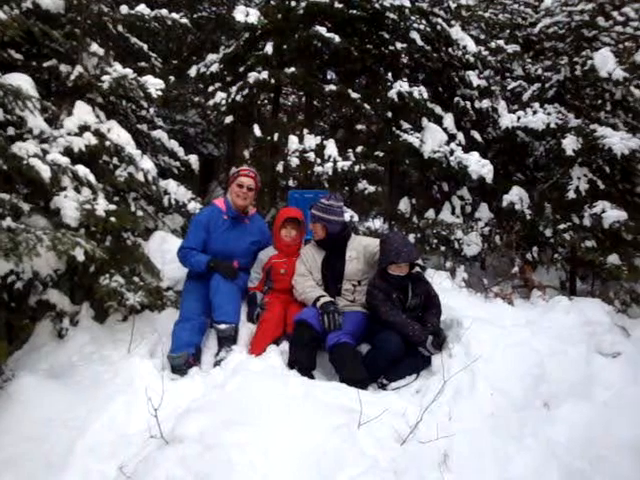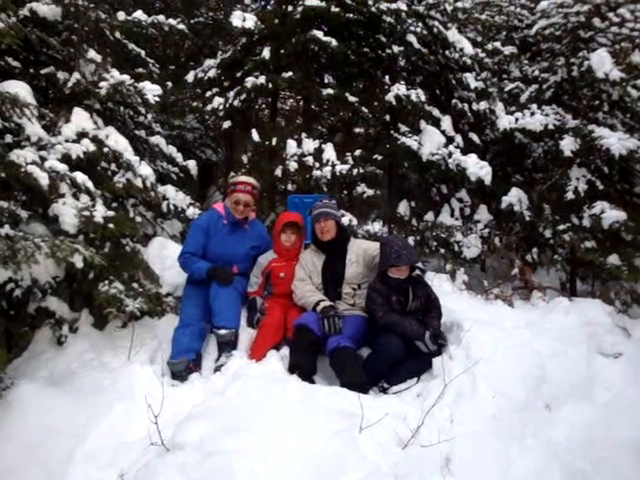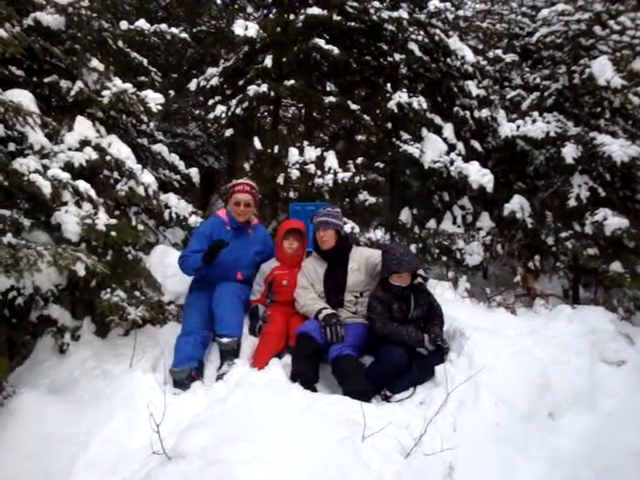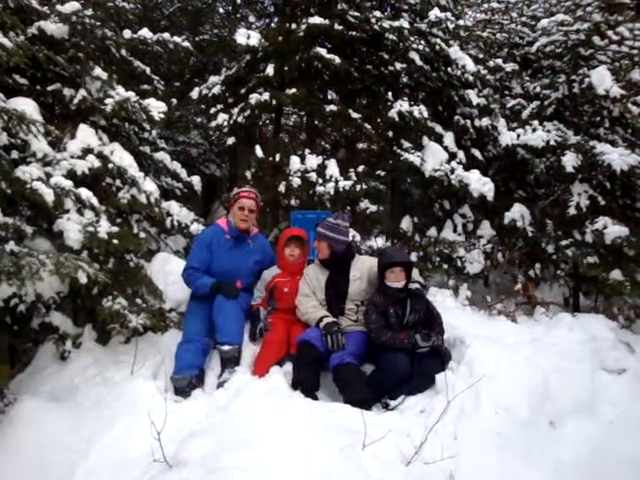
dt=0.7s
person 1, frame 1
left shoulder: (258, 225)
right shoulder: (207, 216)
right elbow: (186, 253)
right wrist: (213, 263)
left hip: (235, 279)
right hip: (203, 276)
left knee: (221, 280)
right knee: (192, 314)
left ankle: (226, 337)
right ankle: (183, 359)
person 1, frame 2
left shoulder: (258, 230)
right shoulder: (206, 220)
right elbow: (187, 258)
right wrist: (211, 270)
left hip: (236, 284)
right hip: (202, 281)
left knee: (223, 286)
right knee: (192, 319)
left ankle: (227, 342)
right ankle: (183, 365)
person 1, frame 3
left shoulder: (261, 235)
right shoulder: (210, 226)
right elbow: (185, 262)
right wrist: (207, 257)
left hip: (238, 291)
right hip: (205, 288)
left knee: (227, 291)
right knee: (194, 328)
left ankle: (229, 351)
right ankle: (185, 373)
person 1, frame 4
left shoulder: (260, 244)
right shoulder: (210, 235)
right elbow: (190, 273)
right wrist: (216, 285)
left hip: (239, 300)
right hip: (206, 297)
left knee: (226, 302)
right knee: (195, 336)
left ankle: (230, 360)
right ankle: (185, 380)
person 2, frame 1
left shoulder: (362, 246)
right shoulder: (308, 252)
right elbow: (302, 283)
right wrist: (323, 302)
left hip: (355, 310)
right hip: (323, 311)
left knee: (338, 339)
right knee: (306, 319)
left ankle: (355, 387)
right ankle: (298, 375)
person 2, frame 2
left shoulder: (361, 249)
right shoulder: (307, 256)
right elbow: (301, 288)
right wrist: (323, 306)
left hip: (354, 313)
right hip: (323, 316)
left knee: (339, 343)
right knee: (307, 323)
left ankle: (356, 391)
right ankle: (299, 379)
person 2, frame 3
left shoulder: (363, 256)
right shoulder: (309, 264)
right elbow: (304, 296)
right wrist: (325, 314)
left hip: (357, 321)
right hip: (325, 322)
left knee: (341, 352)
right knee: (308, 332)
left ankle: (358, 398)
right ankle: (301, 388)
person 2, frame 4
left shoulder: (365, 265)
right shoulder: (312, 271)
right elbow: (306, 303)
right wrist: (326, 322)
left hip: (357, 329)
right hip: (326, 331)
left knee: (342, 360)
right knee: (309, 339)
left ankle: (360, 407)
right ankle: (303, 396)
person 3, frame 1
left shoulder: (417, 278)
right shoulder: (377, 285)
left elbow: (433, 303)
right elbow: (391, 317)
left wrist: (430, 328)
right wrist: (421, 337)
left hip: (414, 329)
right hip: (386, 330)
left knee: (437, 339)
right knee: (393, 345)
left ankle: (390, 376)
person 3, frame 2
left shoulder: (418, 281)
right shoulder: (377, 288)
left elbow: (433, 306)
right elbow: (385, 319)
left wrist: (431, 330)
right wrist: (418, 333)
left hip: (415, 334)
right hip: (388, 334)
left knee: (434, 345)
right knee: (393, 348)
left ankle: (391, 380)
person 3, frame 3
left shoulder: (419, 288)
right shoulder: (379, 296)
left elbow: (435, 314)
right elbow: (383, 327)
left wrist: (433, 335)
right wrist: (418, 339)
left hip: (419, 342)
right hip: (390, 343)
left knee: (435, 355)
right knee: (397, 357)
left ankle: (392, 388)
person 3, frame 4
left shoulder: (417, 295)
right shoulder: (376, 301)
left elbow: (434, 320)
right elbow: (378, 335)
left wrist: (435, 341)
right wrist: (413, 340)
left hip: (417, 349)
right hip: (389, 350)
left knee: (434, 364)
right knee: (400, 365)
left ankle: (392, 396)
person 4, frame 1
right shoulder: (267, 255)
right elbow: (255, 282)
right wrist: (254, 304)
left hip: (297, 299)
right hip: (274, 296)
left knee: (295, 316)
right knee: (274, 315)
right ankle: (257, 354)
person 4, frame 2
right shoulder: (266, 259)
right elbow: (255, 287)
right wrist: (253, 309)
left hip: (297, 303)
right hip: (274, 301)
left knee: (295, 320)
right knee: (274, 319)
right ankle: (257, 359)
person 4, frame 3
right shoulder: (269, 267)
right elbow: (258, 294)
right wrist: (256, 316)
left hip: (299, 311)
right hip: (277, 308)
left knee: (298, 328)
right knee: (276, 328)
right ankle: (259, 367)
person 4, frame 4
right shoulder: (271, 274)
right elbow: (259, 299)
right wrist: (257, 319)
left hip: (301, 318)
right hip: (278, 315)
left knee: (299, 337)
right knee: (276, 337)
right ankle: (259, 375)
